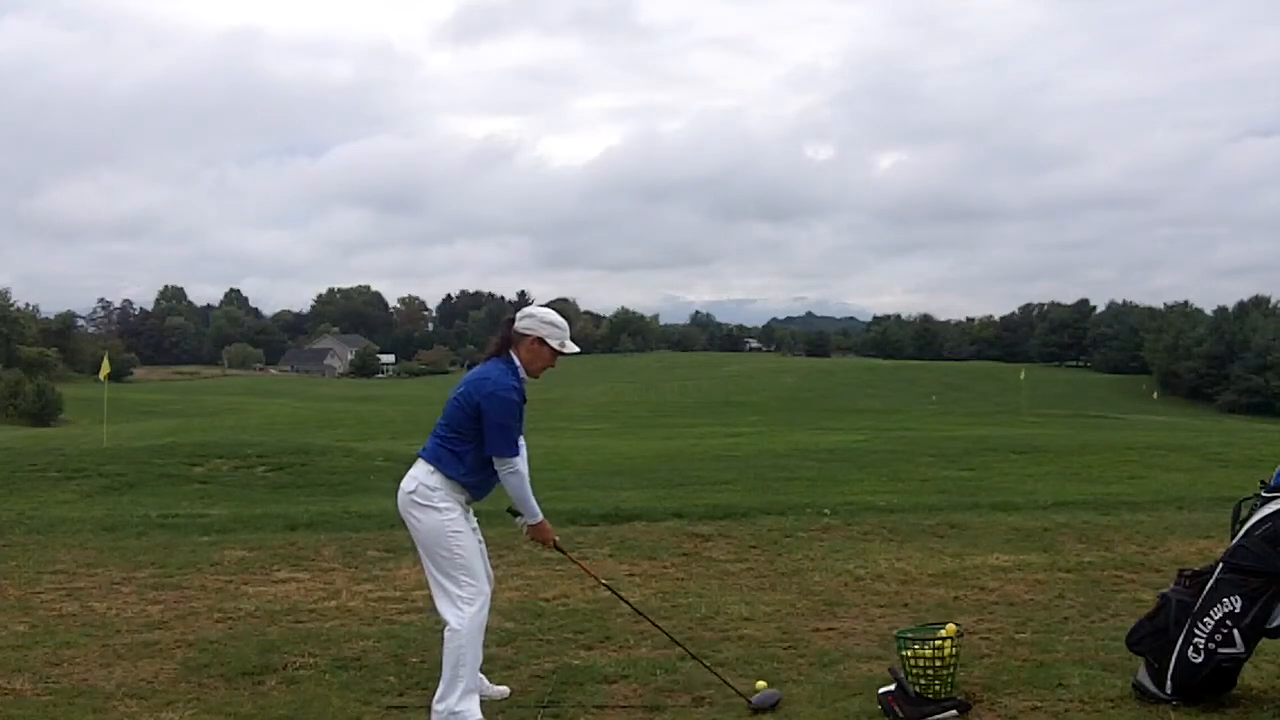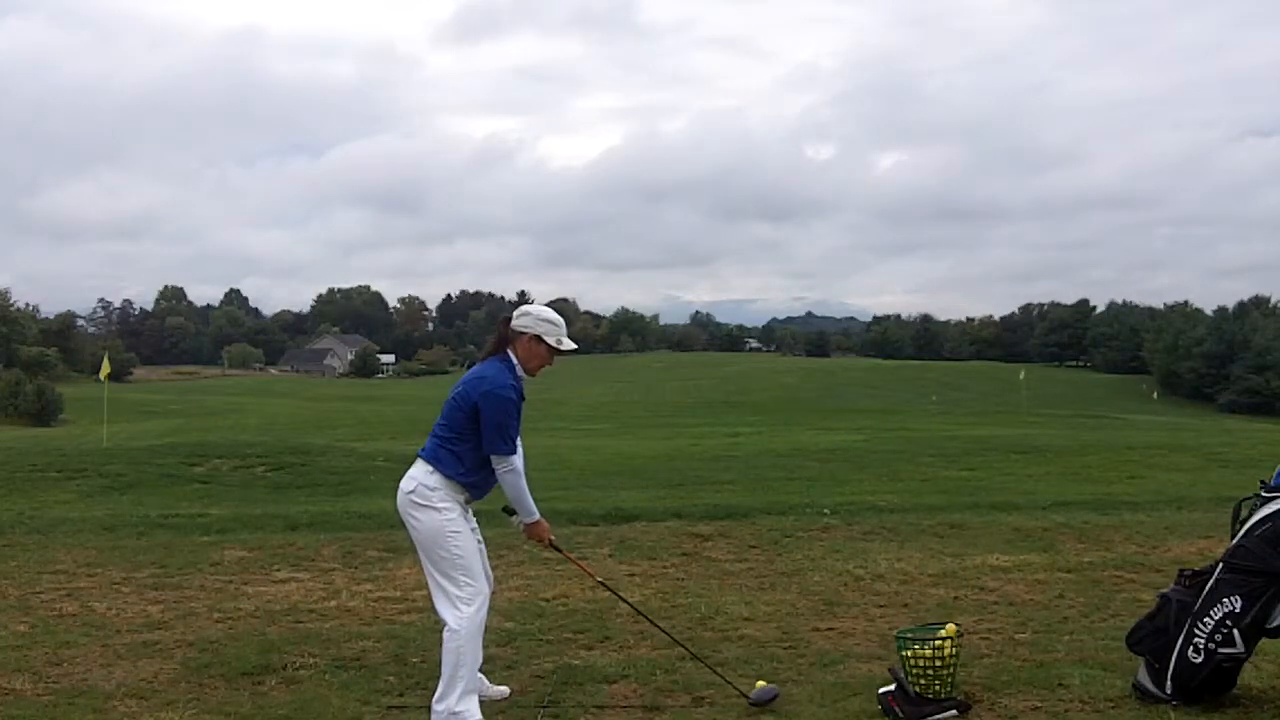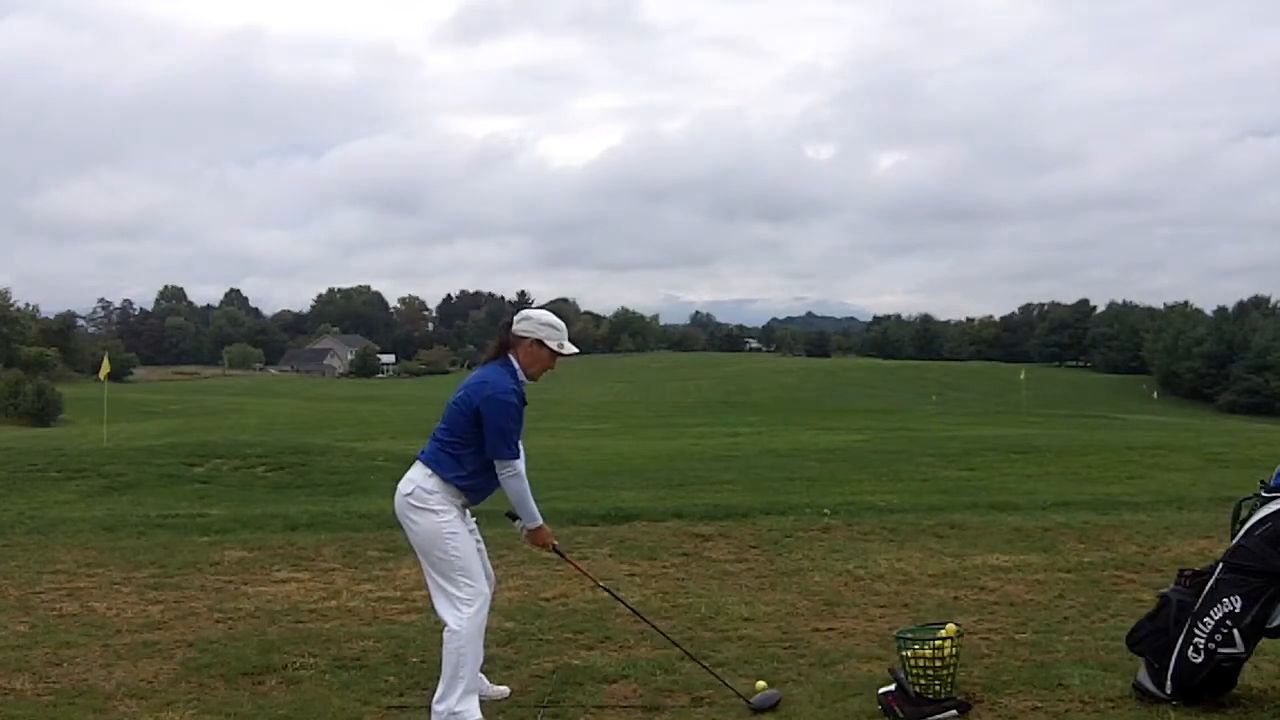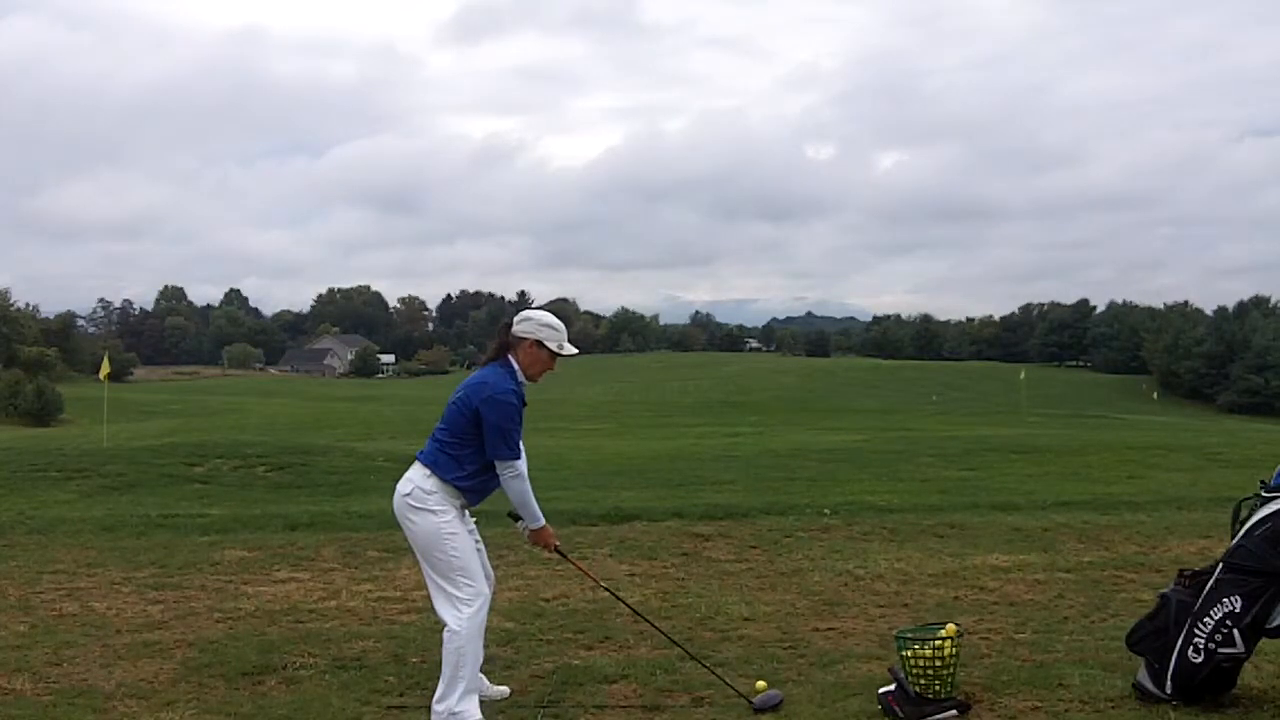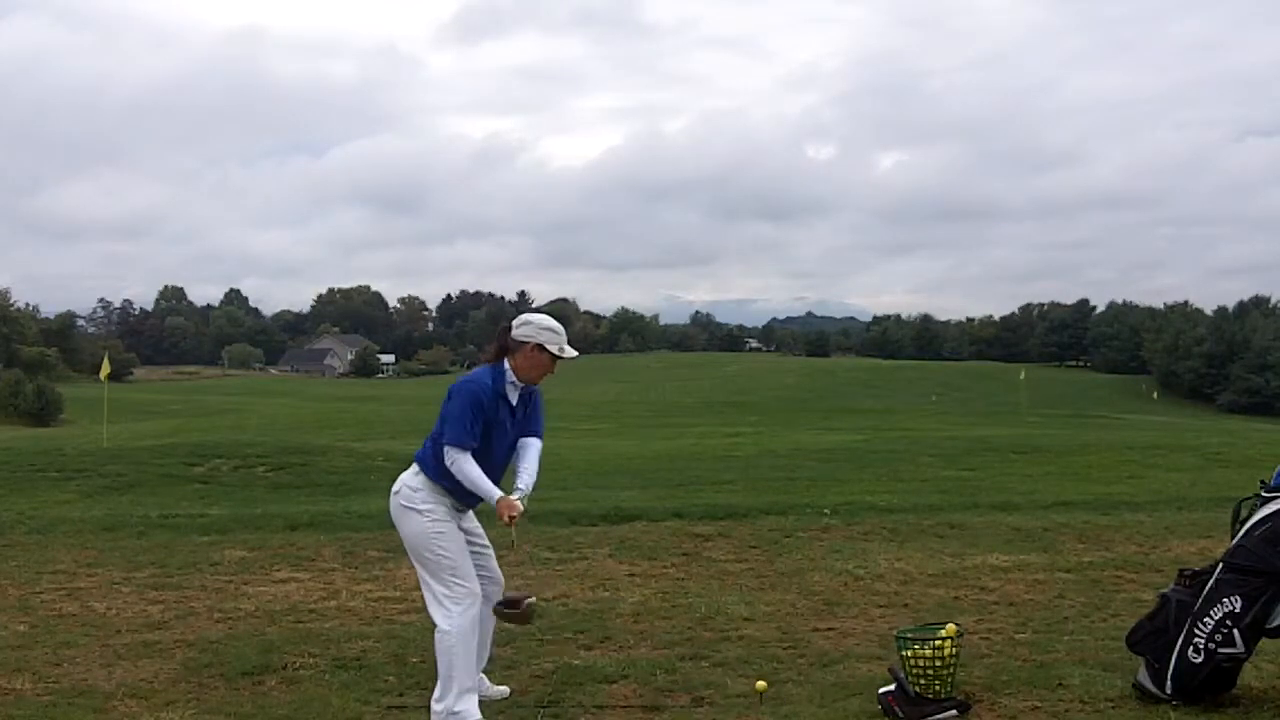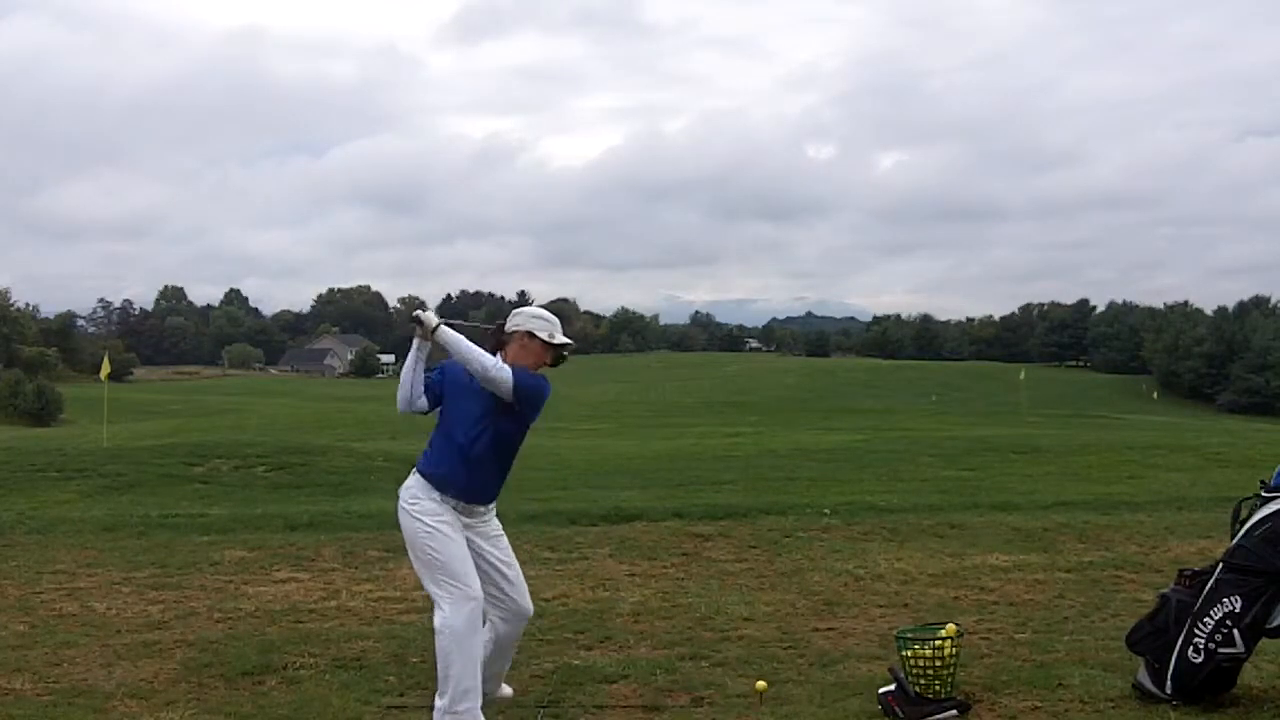
dt=0.4s
person 1, frame 1
left shoulder: (503, 376)
right shoulder: (500, 387)
left elbow: (516, 447)
right elbow: (507, 465)
left wrist: (529, 513)
right wrist: (535, 520)
left hip: (445, 493)
right hip: (432, 495)
left knee: (478, 587)
right knee: (468, 600)
left ankle: (466, 680)
person 1, frame 2
left shoulder: (500, 374)
right shoulder: (497, 385)
left elbow: (512, 448)
right elbow: (504, 463)
left wrist: (526, 512)
right wrist: (532, 518)
left hip: (445, 494)
right hip: (432, 496)
left knee: (479, 587)
right knee: (467, 600)
left ankle: (466, 680)
person 1, frame 3
left shoulder: (503, 379)
right shoulder: (499, 390)
left elbow: (514, 454)
right elbow: (508, 468)
left wrist: (526, 516)
right wrist: (534, 523)
left hip: (443, 497)
right hip: (429, 499)
left knee: (480, 586)
right knee: (468, 601)
left ankle: (466, 680)
person 1, frame 4
left shoulder: (504, 381)
right shoulder: (498, 391)
left elbow: (516, 453)
right elbow: (509, 469)
left wrist: (529, 515)
right wrist: (537, 523)
left hip: (444, 498)
right hip: (429, 499)
left knee: (480, 586)
right knee: (468, 601)
left ankle: (466, 680)
person 1, frame 5
left shoulder: (529, 397)
right shoulder: (474, 387)
left elbow: (531, 445)
right elbow: (455, 457)
left wrist: (520, 494)
right wrist: (496, 499)
left hip: (456, 505)
right hip: (423, 499)
left knee: (489, 586)
right knee: (460, 601)
left ankle: (467, 679)
person 1, frame 6
left shoulder: (535, 389)
right shoulder: (455, 373)
left elbow: (492, 373)
right elbow: (408, 404)
left wrist: (439, 330)
right wrist: (422, 340)
left hip: (480, 514)
right hip: (427, 502)
left knee: (516, 608)
right knee: (462, 602)
left ankle: (482, 679)
